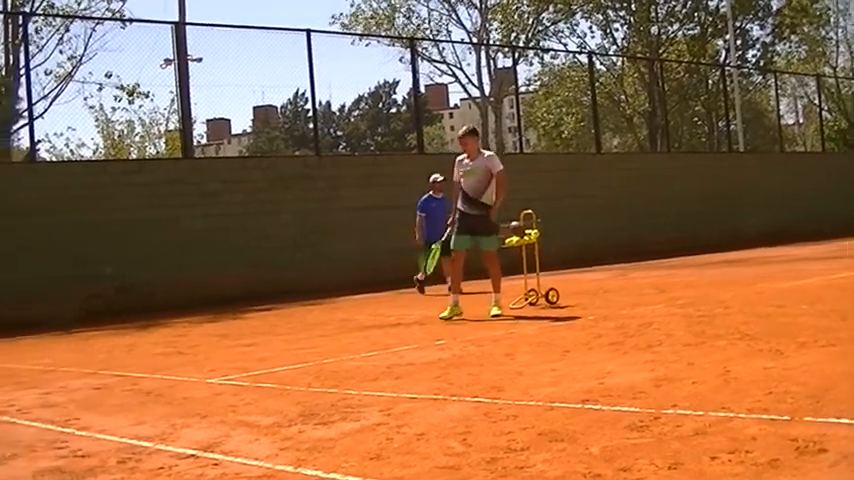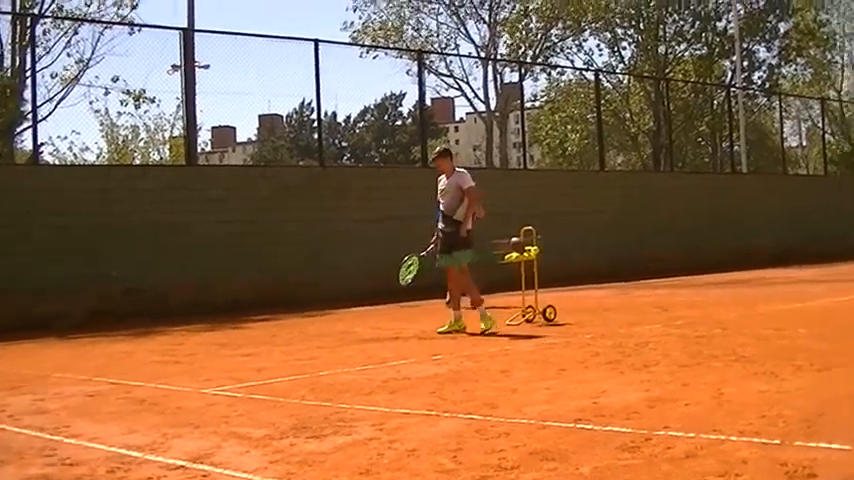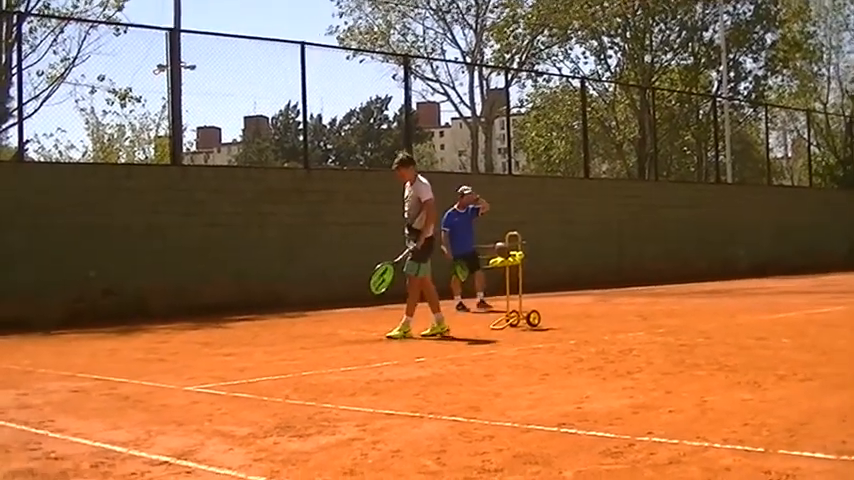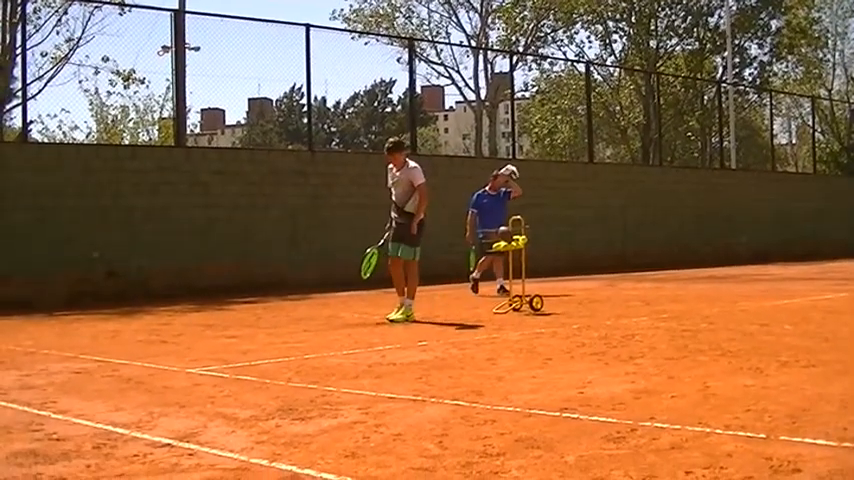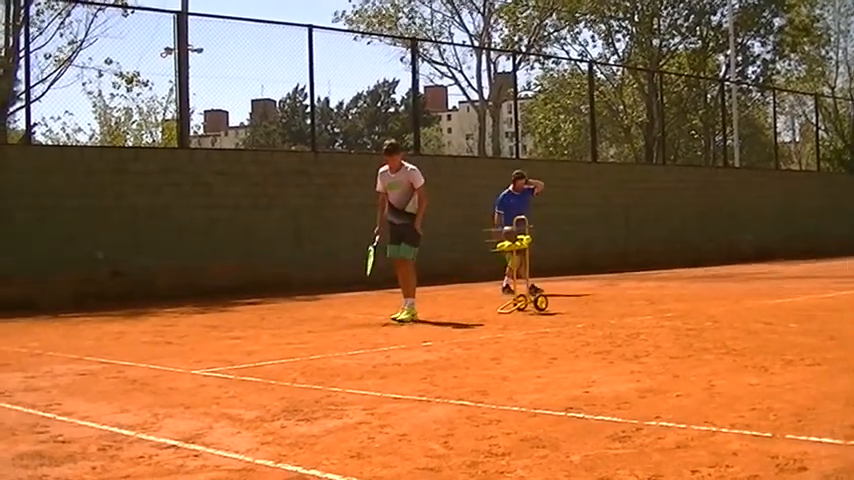
dt=0.5s
person 1, frame 1
left shoulder: (489, 158)
right shoulder: (459, 161)
left elbow: (502, 184)
left wrist: (494, 210)
right wrist: (454, 213)
left hip: (484, 214)
right hip: (463, 215)
left knee: (490, 259)
right knee: (456, 259)
left ankle: (496, 303)
right ankle: (454, 305)
person 1, frame 2
left shoulder: (461, 175)
right shoulder: (441, 180)
left elbow: (474, 199)
left wrist: (464, 225)
right wrist: (438, 234)
left hip: (460, 232)
right hip: (445, 233)
left knee: (463, 274)
right knee: (451, 277)
left ankle: (483, 315)
right ankle: (457, 320)
person 1, frame 3
left shoulder: (422, 186)
right shoulder: (408, 186)
left elbow: (431, 213)
left wrist: (421, 238)
left hip: (422, 240)
right hip: (414, 239)
left knee: (413, 282)
right knee: (425, 282)
left ankle: (405, 326)
right ankle: (440, 324)
person 1, frame 4
left shoulder: (413, 169)
right shoulder: (391, 170)
left elbow: (423, 197)
left wrist: (414, 221)
right wrist: (391, 221)
left hip: (412, 223)
right hip: (397, 223)
left knee: (410, 264)
right knee: (394, 264)
left ankle: (408, 309)
right ankle: (402, 304)
person 1, frame 5
left shoulder: (411, 172)
right shoulder: (382, 173)
left elbow: (423, 198)
left wrist: (417, 222)
right wrist: (379, 224)
left hip: (410, 223)
right hip: (394, 224)
left knee: (407, 263)
right knee: (399, 265)
left ankle: (411, 307)
right ankle: (406, 306)
person 2, frame 1
left shoulder: (444, 199)
right shoulder: (425, 200)
right elbow: (419, 219)
right wrist: (419, 235)
left hip: (444, 236)
right hip: (432, 237)
left knee: (446, 259)
left ankle: (450, 284)
right ankle: (419, 278)
person 2, frame 2
left shoulder: (465, 212)
right shoulder: (446, 214)
left elbow: (480, 213)
right elbow: (441, 233)
left wrist: (475, 204)
right wrist: (442, 248)
left hip: (463, 248)
right hip: (453, 250)
left knee: (459, 275)
right knee: (462, 274)
left ankle: (451, 299)
right ankle: (472, 298)
person 2, frame 3
left shoulder: (471, 211)
right shoulder: (449, 215)
left elbow: (486, 207)
right elbow: (444, 234)
left wrist: (477, 198)
right wrist: (448, 251)
left hip: (470, 250)
right hip: (456, 253)
left knee: (479, 273)
right knee: (457, 277)
left ankle: (481, 300)
right ankle: (458, 302)
person 2, frame 4
left shoulder: (503, 194)
right shoulder: (479, 196)
left elbow: (519, 192)
right elbow: (472, 216)
left wrist: (509, 181)
right wrist: (469, 232)
left hip: (499, 233)
right hip: (485, 234)
left knee: (498, 258)
right knee: (489, 257)
left ankle: (500, 286)
right ankle: (475, 276)
person 2, frame 5
left shoulder: (526, 192)
right shoulder: (504, 197)
left elbow: (541, 186)
right elbow: (498, 217)
left wrist: (528, 180)
right hip: (511, 234)
left knee: (519, 259)
right knee: (519, 258)
left ankle: (506, 285)
right ankle: (529, 285)
